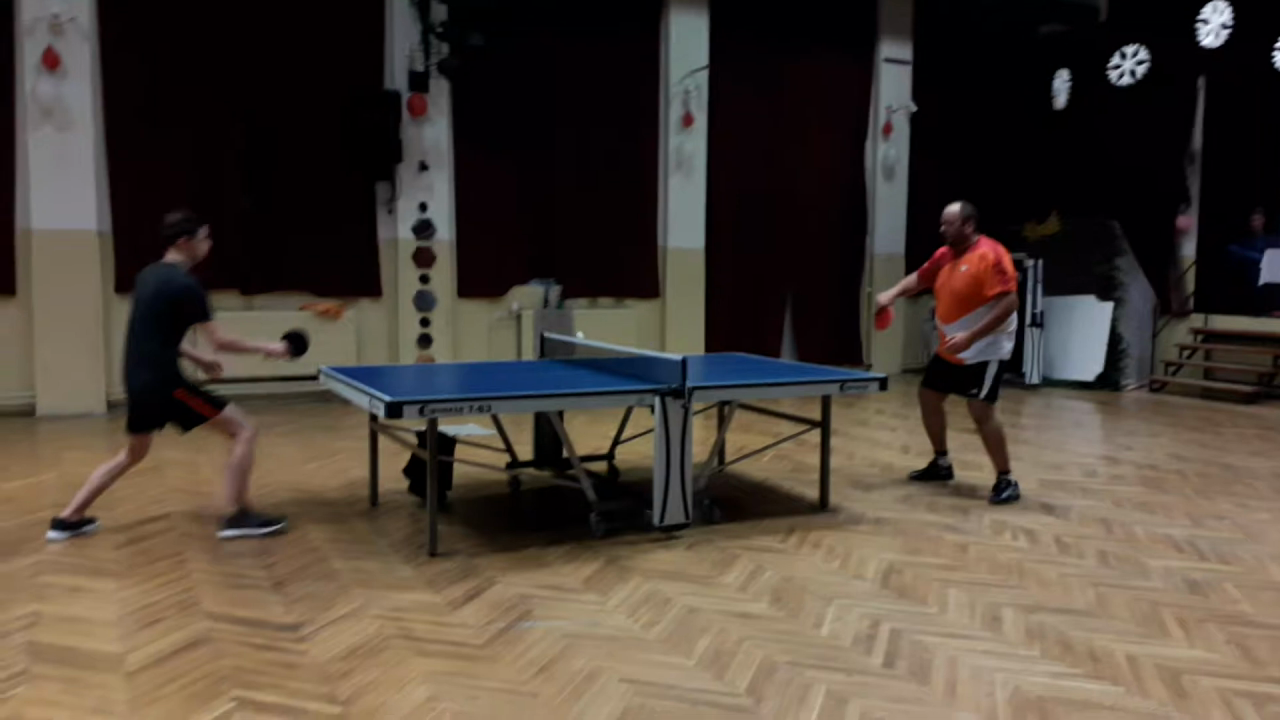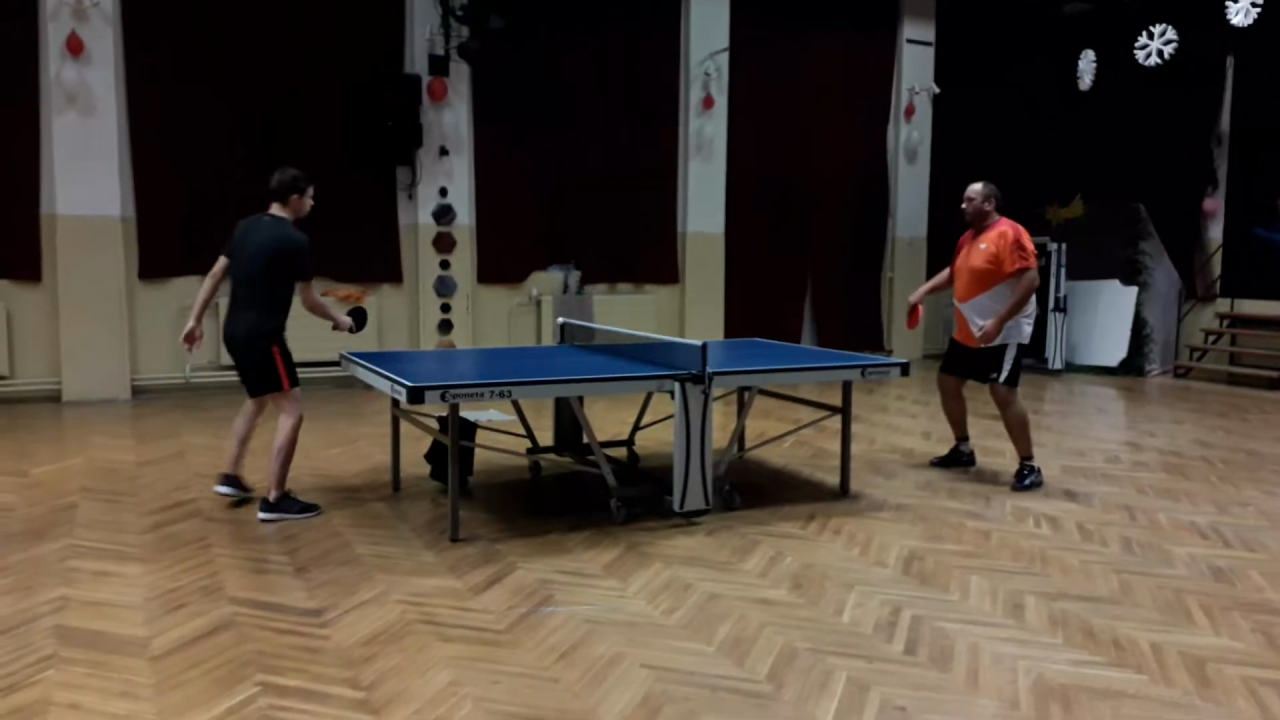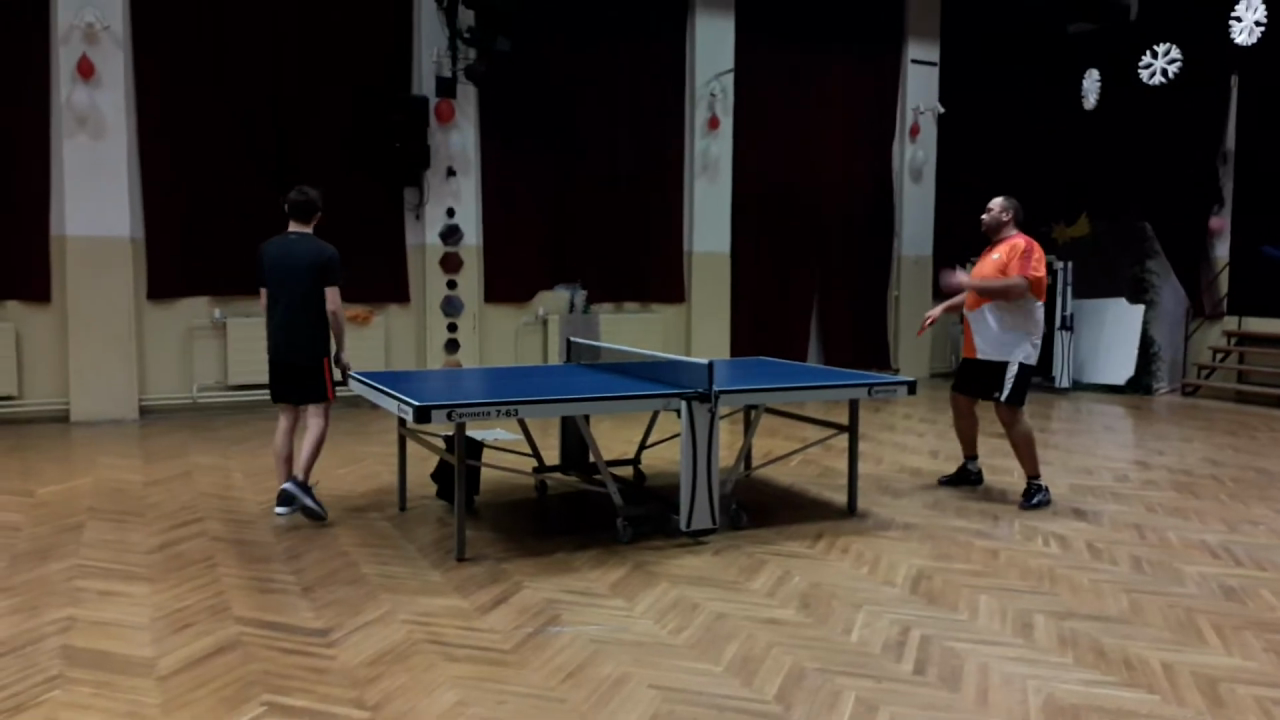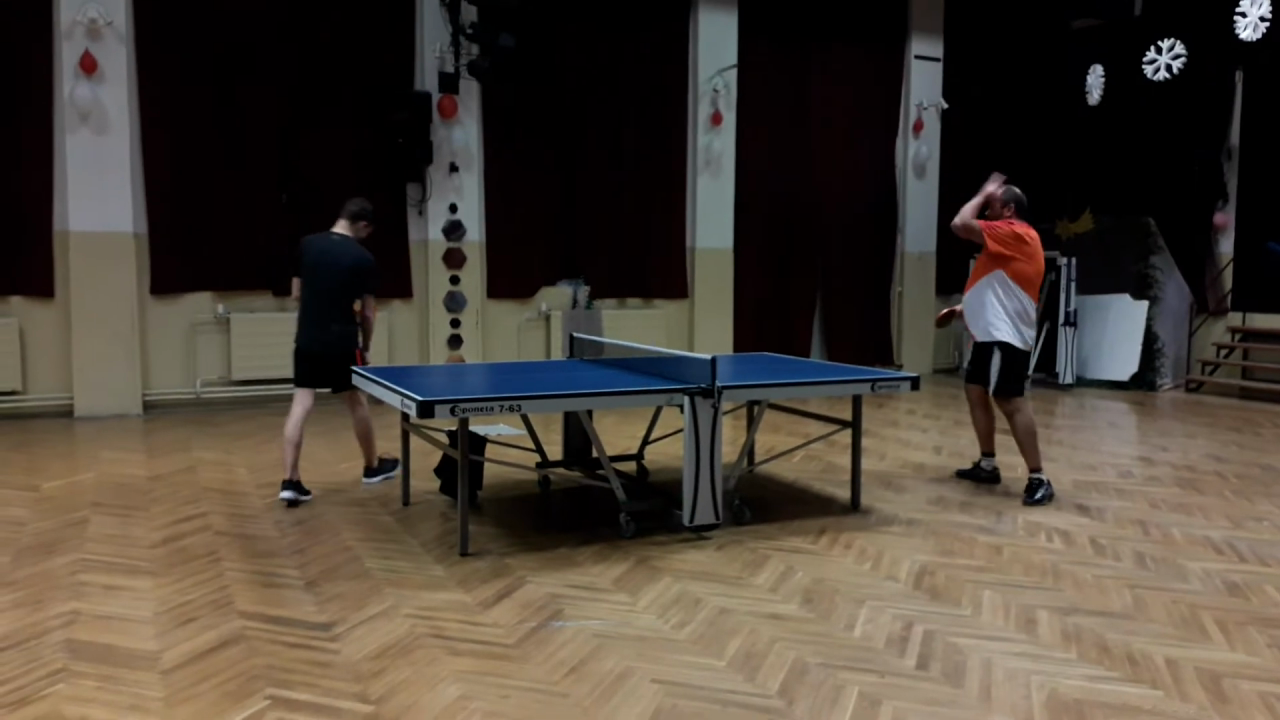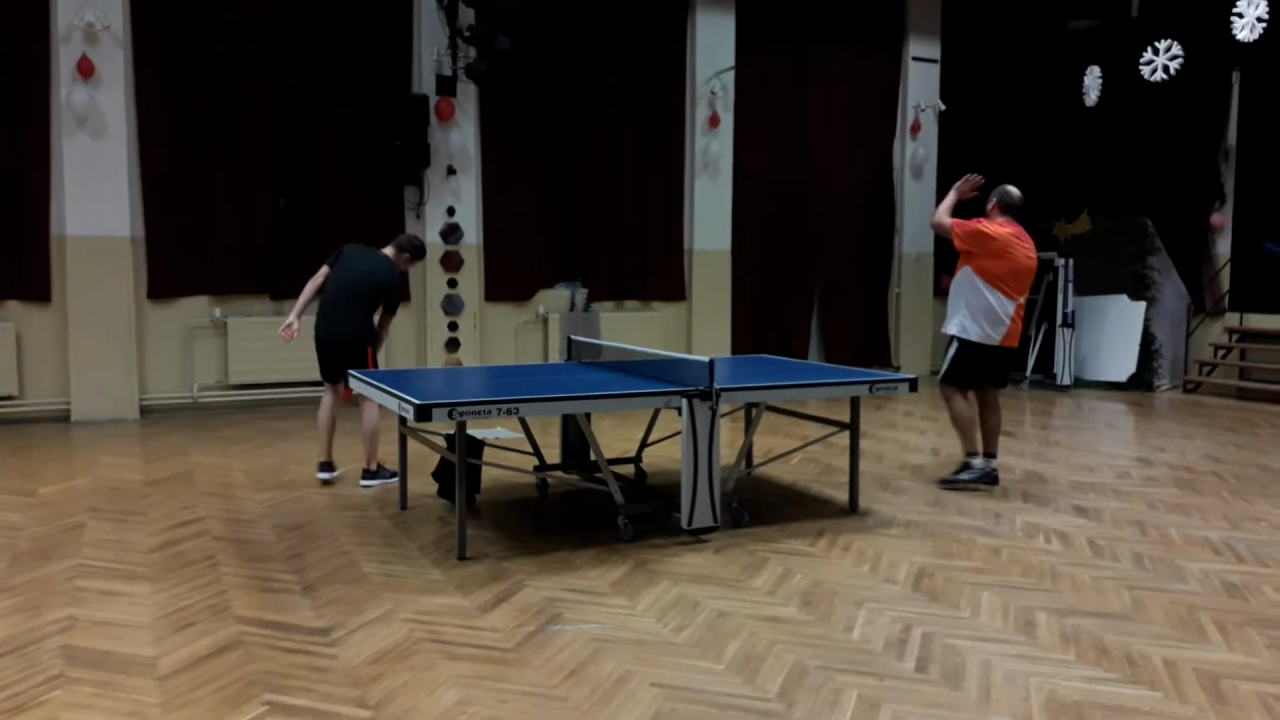
dt=0.4s
person 1, frame 1
left shoulder: (148, 276)
right shoulder: (184, 284)
right elbow: (218, 341)
left wrist: (196, 358)
right wrist: (266, 348)
left hip: (139, 381)
right hip: (164, 383)
left knee: (132, 453)
right knee: (243, 430)
left ankle: (68, 519)
right ankle: (237, 515)
person 1, frame 2
left shoulder: (245, 228)
right shoulder: (294, 240)
left elbow: (214, 276)
right elbow: (308, 301)
left wrist: (194, 320)
right wrist: (337, 320)
left hip: (235, 332)
right hip: (263, 336)
left knee: (256, 401)
right knee: (291, 411)
left ankle: (231, 476)
right ankle: (274, 499)
person 1, frame 3
left shoulder: (267, 250)
right shoulder: (325, 253)
left elbow: (265, 304)
right elbow: (333, 308)
right wrist: (341, 349)
left hip: (279, 348)
right hip: (312, 348)
left knee: (287, 418)
right knee: (317, 416)
left ankle: (286, 494)
right ankle: (298, 481)
person 1, frame 4
left shoulder: (307, 245)
right shoulder: (363, 258)
left elbow: (297, 293)
right elbow: (367, 313)
right wrist: (365, 347)
left hip: (308, 340)
right hip: (343, 341)
left knee: (301, 407)
right knee: (356, 403)
left ankle: (290, 480)
right ankle: (373, 466)
person 1, frame 5
left shoulder: (349, 251)
right shoulder: (392, 278)
left elbow: (316, 281)
right elbow: (382, 327)
left wrist: (294, 316)
right wrist: (371, 353)
left hip: (325, 333)
right hip: (356, 336)
left knee: (331, 393)
right knee: (368, 399)
left ankle: (325, 463)
right ankle: (371, 469)
person 2, frame 1
left shoulder: (991, 255)
right shoulder: (945, 255)
left elbow: (1009, 303)
right elbow: (920, 278)
left wrist: (971, 336)
right wrist: (892, 293)
left hip: (985, 348)
right hip: (950, 348)
left knee: (980, 409)
right knee: (928, 397)
left ankle: (1006, 480)
right ankle: (941, 463)
person 2, frame 2
left shoulder: (1009, 234)
right shoulder: (968, 238)
left elbow: (1031, 280)
right elbow: (953, 272)
left wrist: (999, 322)
right wrist: (923, 291)
left hip: (1004, 334)
right hip: (967, 332)
left knee: (1003, 394)
right knee: (947, 383)
left ankle: (1029, 466)
right ankle: (963, 450)
person 2, frame 3
left shoulder: (1023, 247)
right shoulder: (991, 250)
left elbow: (1018, 287)
right elbow: (976, 291)
left wrist: (969, 282)
right wrist: (943, 307)
left hip: (1011, 349)
right hip: (978, 348)
left knee: (1008, 412)
right knee: (960, 401)
left ankle: (1036, 485)
right ankle: (971, 468)
person 2, frame 4
left shoulder: (1014, 233)
right shoulder: (1011, 239)
left elbow: (960, 225)
left wrist: (982, 195)
right wrist: (963, 308)
left hip: (1004, 335)
right hip: (991, 334)
left knee: (1011, 403)
right knee: (976, 393)
left ankle: (1038, 479)
right ankle: (987, 464)
person 2, frame 5
left shoulder: (986, 232)
right shoulder: (1026, 243)
left elbow: (938, 223)
left wrist: (955, 193)
right wrist: (962, 280)
left hip: (973, 331)
right hip: (1003, 334)
left knee: (953, 390)
right knee: (987, 396)
left ankle: (975, 463)
right ankle: (987, 464)
